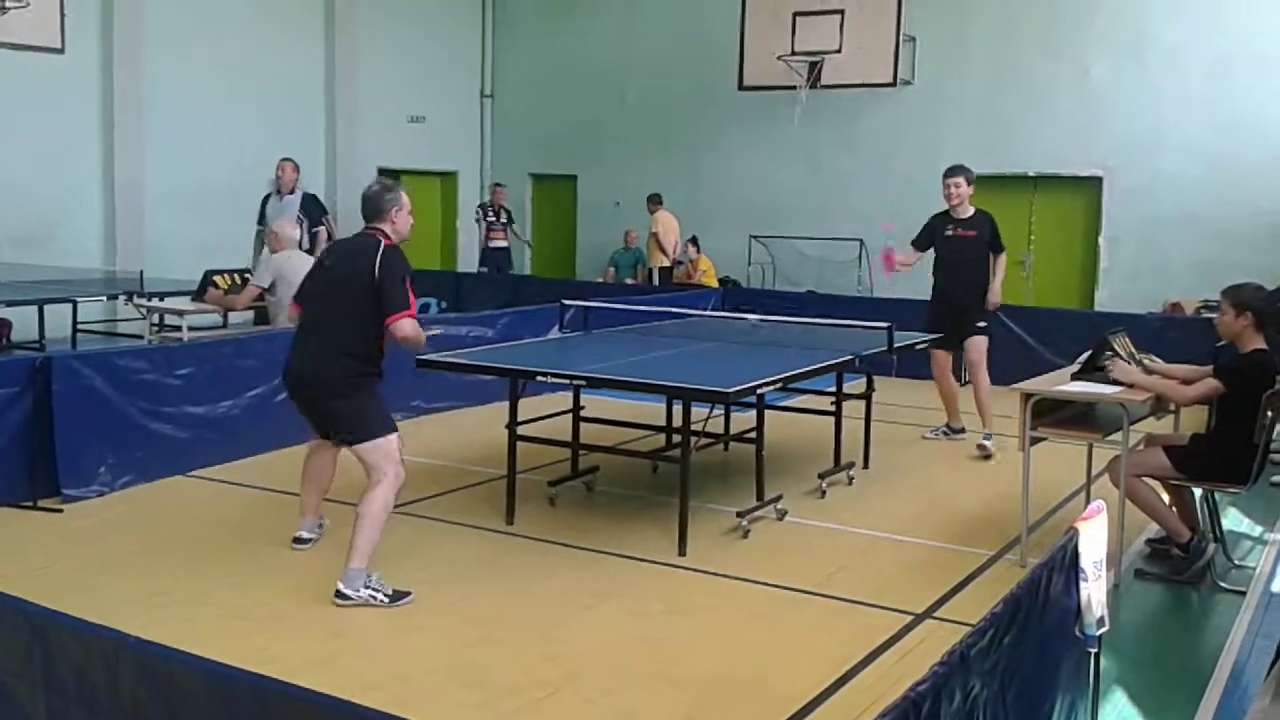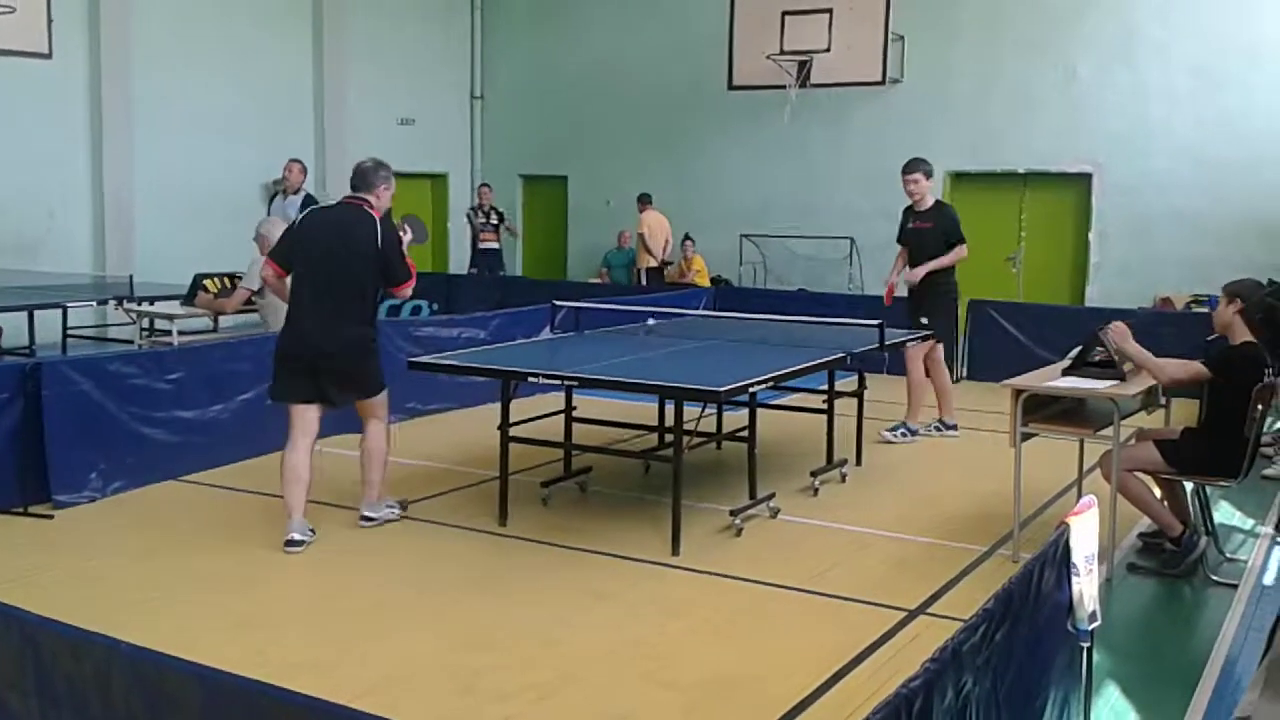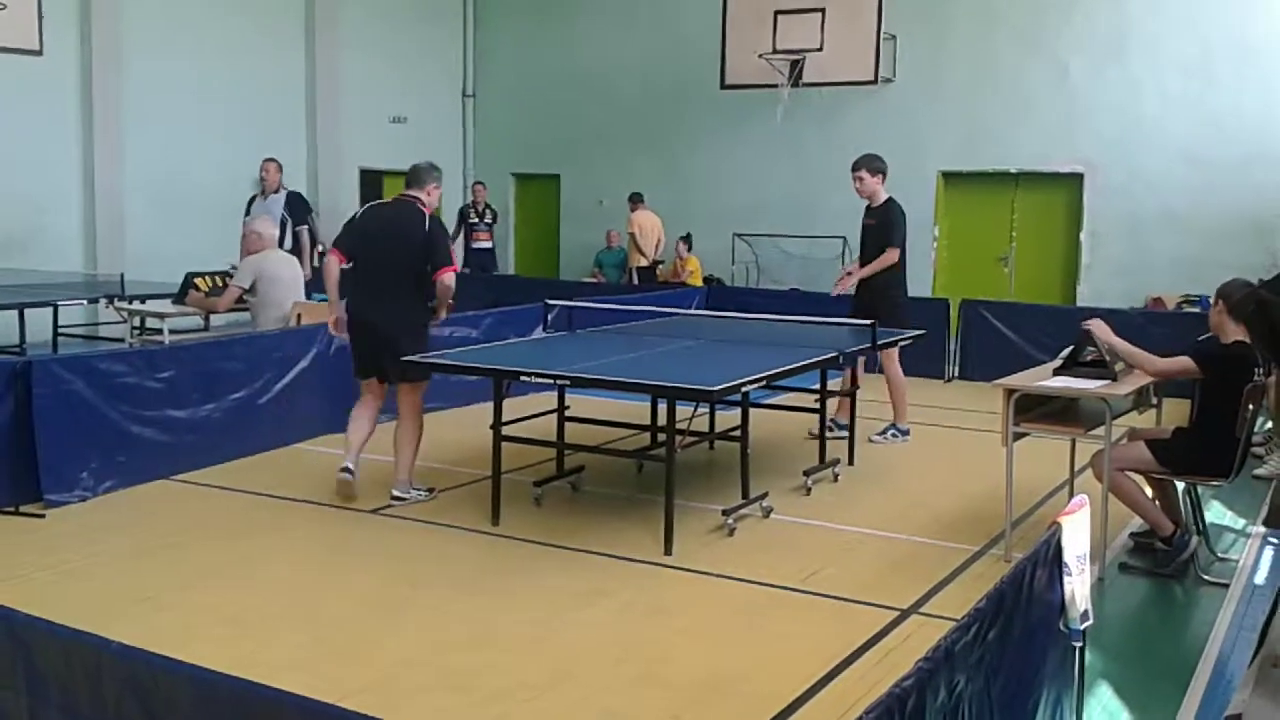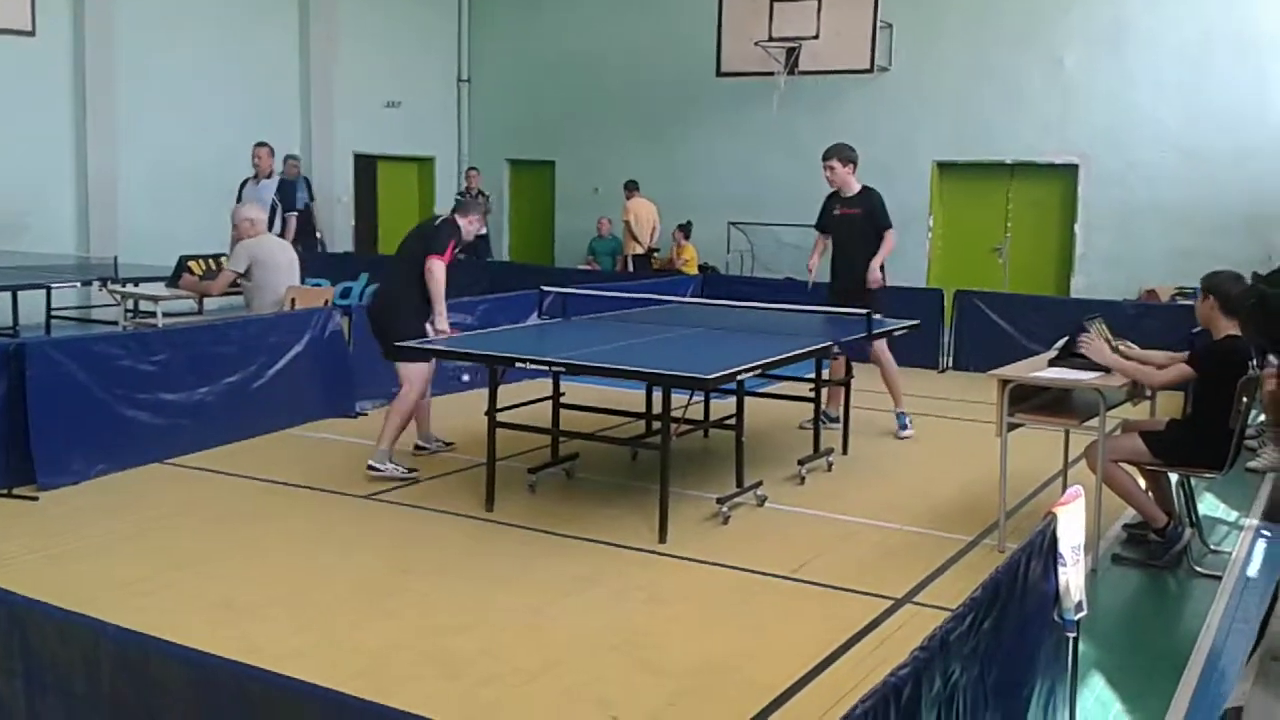
dt=0.5s
person 1, frame 1
left shoulder: (335, 251)
right shoulder: (388, 257)
left elbow: (299, 312)
right elbow: (402, 327)
right wrist: (420, 339)
left hip: (301, 372)
right hip: (349, 381)
left knee: (326, 439)
right knee: (387, 475)
left ankle: (307, 526)
right ankle: (356, 580)
person 1, frame 2
left shoulder: (309, 218)
right shoulder: (381, 229)
left elbow: (270, 274)
right elbow: (404, 290)
right wrist: (403, 250)
left hip: (298, 342)
right hip: (351, 343)
left knee: (301, 434)
right knee: (375, 417)
left ankle: (296, 528)
right ankle: (373, 505)
person 1, frame 3
left shoulder: (367, 213)
right shoulder: (430, 223)
left elbow: (332, 261)
right elbow: (445, 281)
left wrist: (335, 308)
right wrist: (440, 308)
left hip: (362, 321)
right hip: (405, 324)
left knee: (369, 398)
right knee: (410, 406)
left ankle: (349, 463)
right ankle: (402, 486)
person 1, frame 4
left shoulder: (429, 228)
right shoulder: (449, 228)
right elbow: (434, 267)
left wrist: (426, 324)
right wrist: (440, 316)
left hip: (386, 307)
right hip: (401, 310)
left knee: (424, 372)
right knee: (415, 384)
left ankle: (425, 439)
right ankle: (380, 458)
person 2, frame 1
left shoulder: (1250, 366)
right shoulder: (1255, 359)
left elbow: (1186, 395)
right elbow: (1198, 373)
left wrist: (1136, 378)
right wrist: (1152, 367)
left hip: (1229, 460)
right hip: (1231, 449)
left knee: (1120, 467)
right knee: (1154, 442)
left ankle: (1189, 544)
right ankle: (1190, 534)
person 2, frame 2
left shoulder: (1238, 357)
right shoulder: (1249, 352)
left elbow: (1171, 376)
right elbow: (1190, 367)
left wrist: (1128, 346)
right wrist: (1145, 358)
left hip: (1220, 453)
right hip: (1223, 443)
left knee: (1112, 461)
right knee: (1145, 437)
left ankle: (1181, 538)
right ankle: (1182, 528)
person 2, frame 3
left shoulder: (1227, 356)
right shoulder: (1247, 353)
left elbow: (1158, 368)
right elbow: (1176, 367)
left wrist: (1111, 339)
right wrist: (1134, 355)
left hip: (1210, 453)
right hip: (1218, 444)
left knee: (1103, 461)
right knee: (1137, 437)
left ankle: (1173, 537)
right ankle: (1174, 528)
person 2, frame 4
left shoulder: (1223, 352)
right shoulder: (1234, 346)
left elbow: (1157, 380)
right elbow: (1175, 360)
left wrist: (1109, 359)
right wrist: (1128, 353)
left hip: (1206, 446)
right hip: (1209, 435)
left knee: (1097, 453)
right knee: (1131, 428)
left ankle: (1166, 529)
right ankle: (1166, 519)
person 3, frame 1
left shoulder: (984, 220)
right shoulder: (937, 222)
left elbow: (1000, 255)
right elbow: (917, 254)
left wrist: (995, 286)
right wrist: (898, 261)
left hip: (974, 305)
right hip: (942, 304)
left knee: (976, 363)
right knee: (939, 367)
left ankle: (987, 433)
right ankle: (954, 425)
person 3, frame 2
left shoulder: (944, 212)
right shoulder: (908, 214)
left elbow: (961, 250)
left wrist: (926, 268)
right wrist: (894, 274)
left hip: (940, 295)
right hip: (918, 295)
left knee: (913, 354)
right knee: (933, 359)
left ankle: (910, 424)
right ankle: (947, 421)
person 3, frame 3
left shoulder: (893, 211)
right shoulder: (869, 210)
left elbow: (892, 255)
left wrist: (856, 276)
right wrist: (855, 266)
left hip: (888, 298)
right hip: (867, 298)
left knee: (888, 360)
right knee: (852, 357)
left ankle: (901, 426)
right ankle: (840, 421)
person 3, frame 4
left shoulder: (871, 199)
right shoulder: (831, 201)
left elbow: (889, 237)
right elbow: (823, 236)
left wrist: (875, 265)
right wrist: (815, 258)
left hip: (867, 287)
right hip: (840, 286)
left knee: (877, 348)
left ankle: (901, 412)
right ankle: (831, 413)
